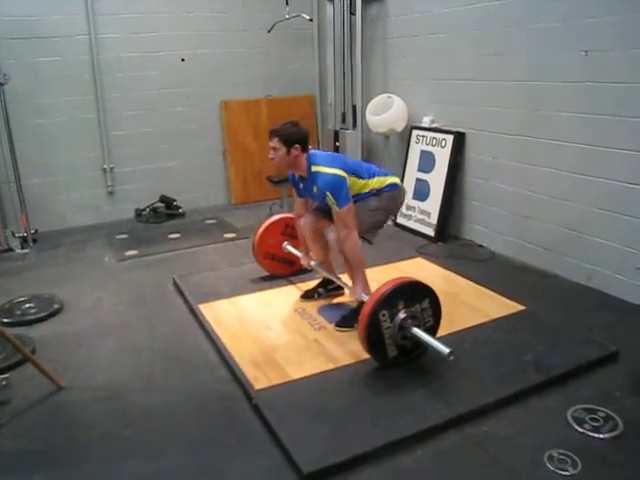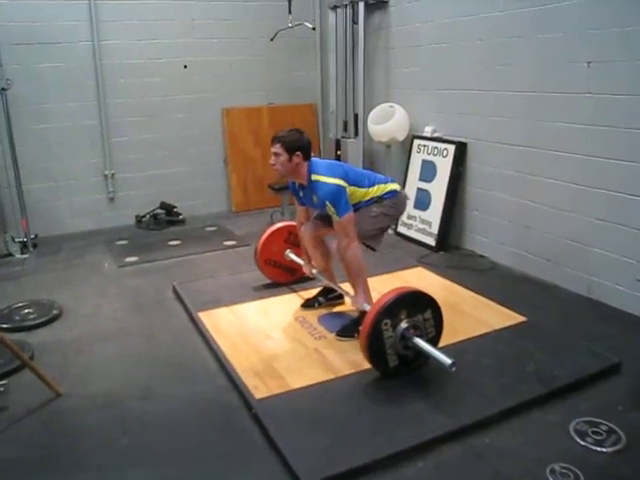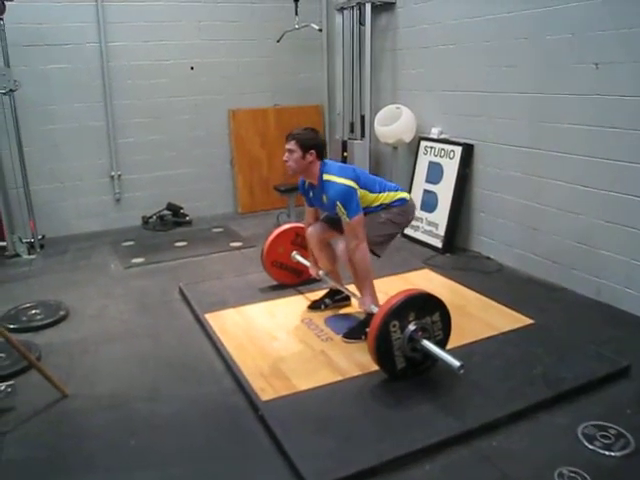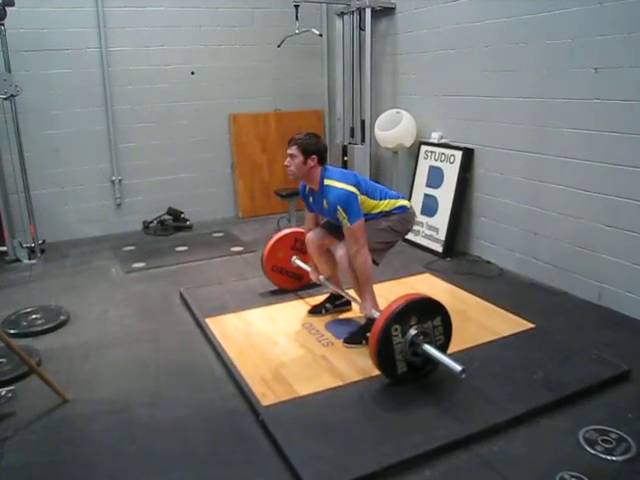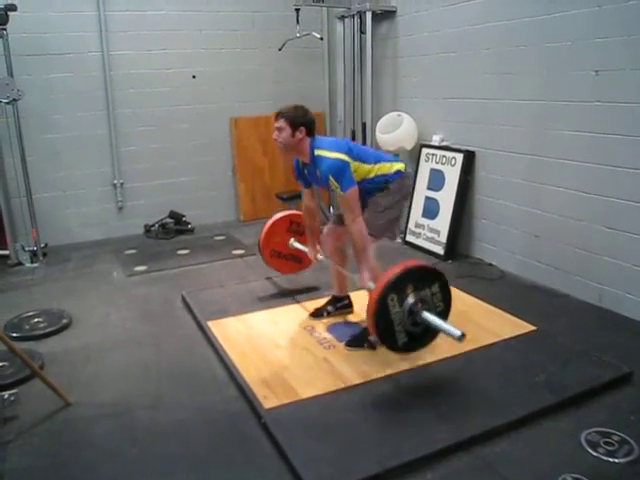
dt=0.5s
person 1, frame 1
left shoulder: (327, 177)
right shoulder: (297, 172)
left elbow: (348, 232)
right elbow: (300, 214)
left wrist: (358, 284)
right wrist: (305, 252)
left hip: (385, 191)
right hip: (357, 191)
left knee: (340, 237)
right knee: (309, 225)
right ankle: (331, 282)
person 1, frame 2
left shoulder: (327, 186)
right shoulder: (297, 181)
left elbow: (348, 242)
right elbow: (302, 222)
left wrist: (360, 293)
right wrist: (306, 260)
left hip: (386, 198)
right hip: (359, 198)
left knee: (340, 246)
right knee: (310, 232)
left ankle: (368, 313)
right ankle: (331, 291)
person 1, frame 3
left shoulder: (338, 187)
right shoulder: (306, 181)
left elbow: (357, 243)
right elbow: (310, 223)
left wrist: (367, 296)
right wrist: (313, 263)
left hip: (395, 207)
right hip: (365, 206)
left knee: (345, 249)
right knee: (314, 234)
left ankle: (374, 315)
right ankle: (338, 293)
person 1, frame 4
left shoulder: (339, 193)
right shoulder: (307, 187)
left elbow: (358, 250)
right elbow: (310, 228)
left wrist: (367, 300)
right wrist: (313, 268)
left hip: (395, 214)
right hip: (364, 213)
left knee: (344, 256)
right knee: (314, 240)
left ankle: (375, 319)
right ankle: (339, 297)
person 1, frame 5
left shoulder: (331, 162)
right shoulder: (301, 162)
left elbow: (354, 218)
right elbow: (309, 205)
left wrist: (364, 270)
right wrist: (312, 243)
left hip: (391, 183)
right hip: (365, 187)
left knee: (364, 251)
right knee: (331, 237)
right ankle: (340, 300)
